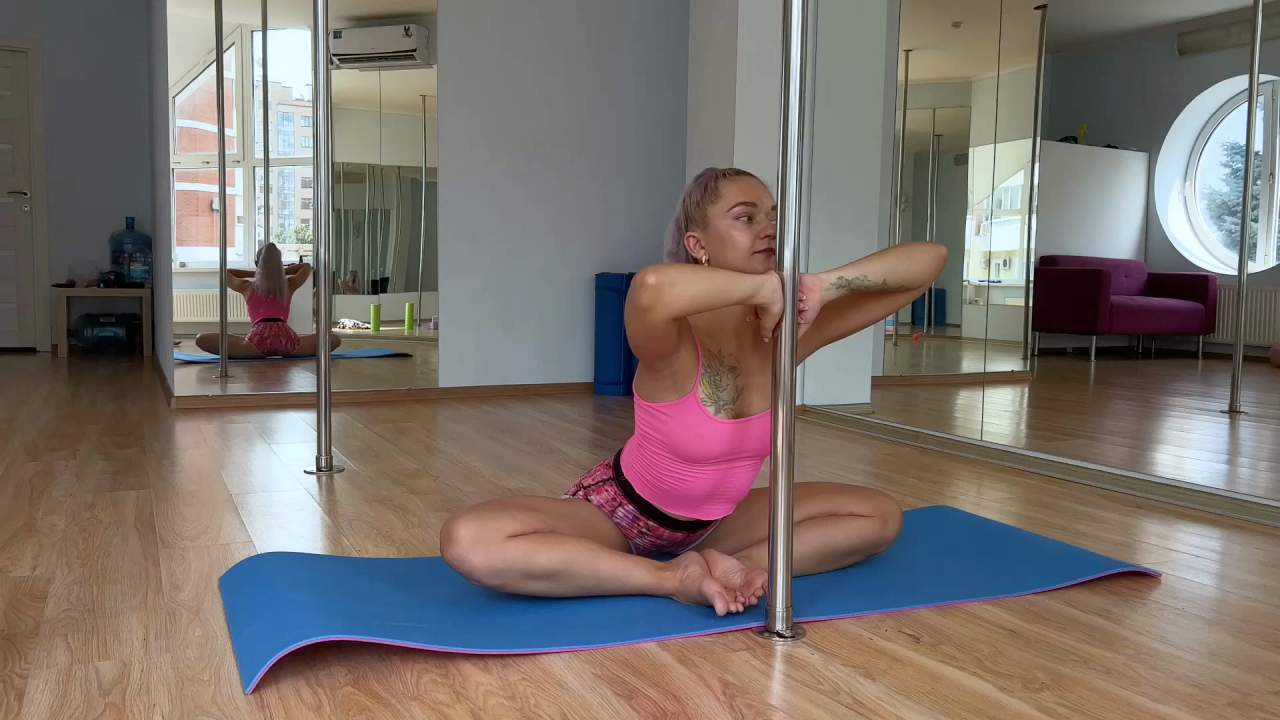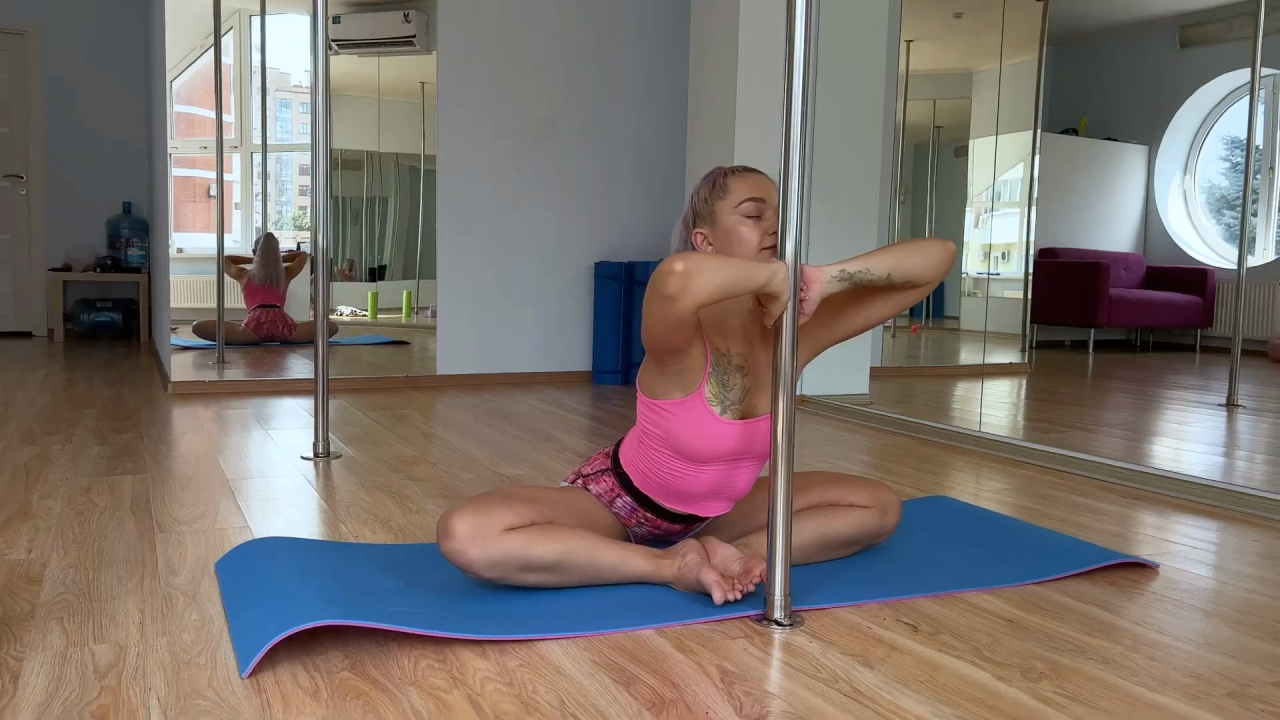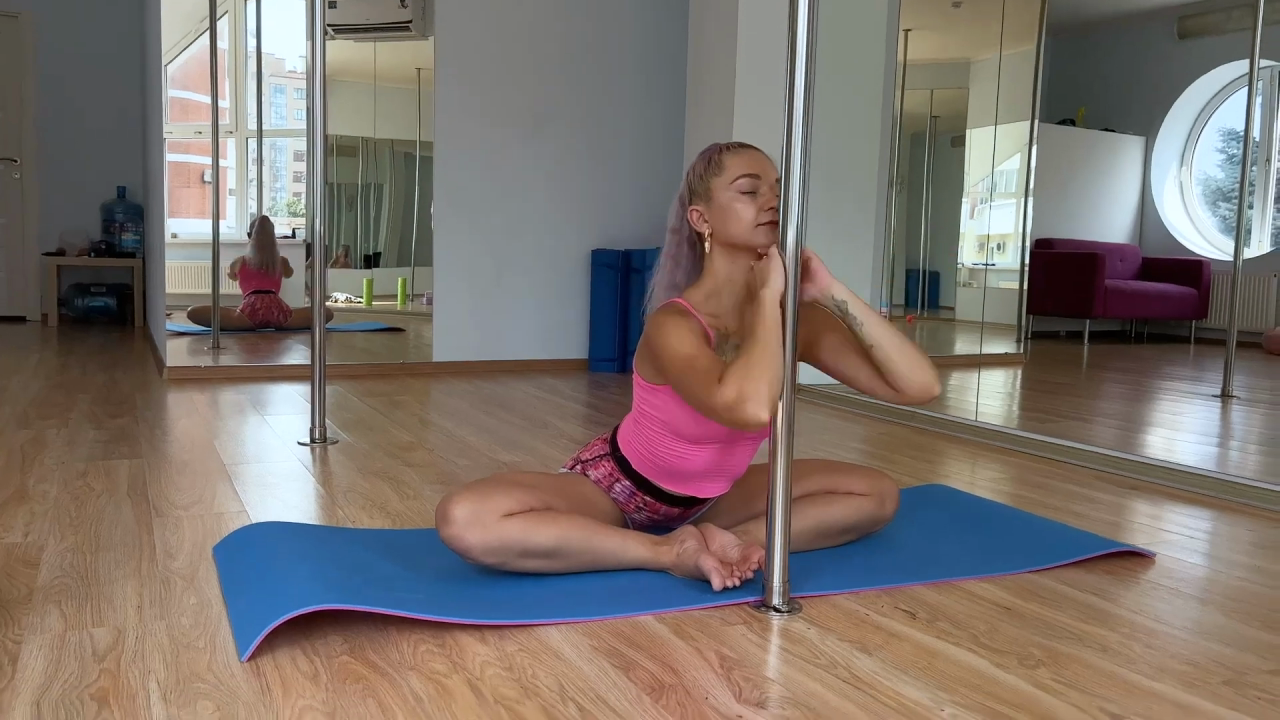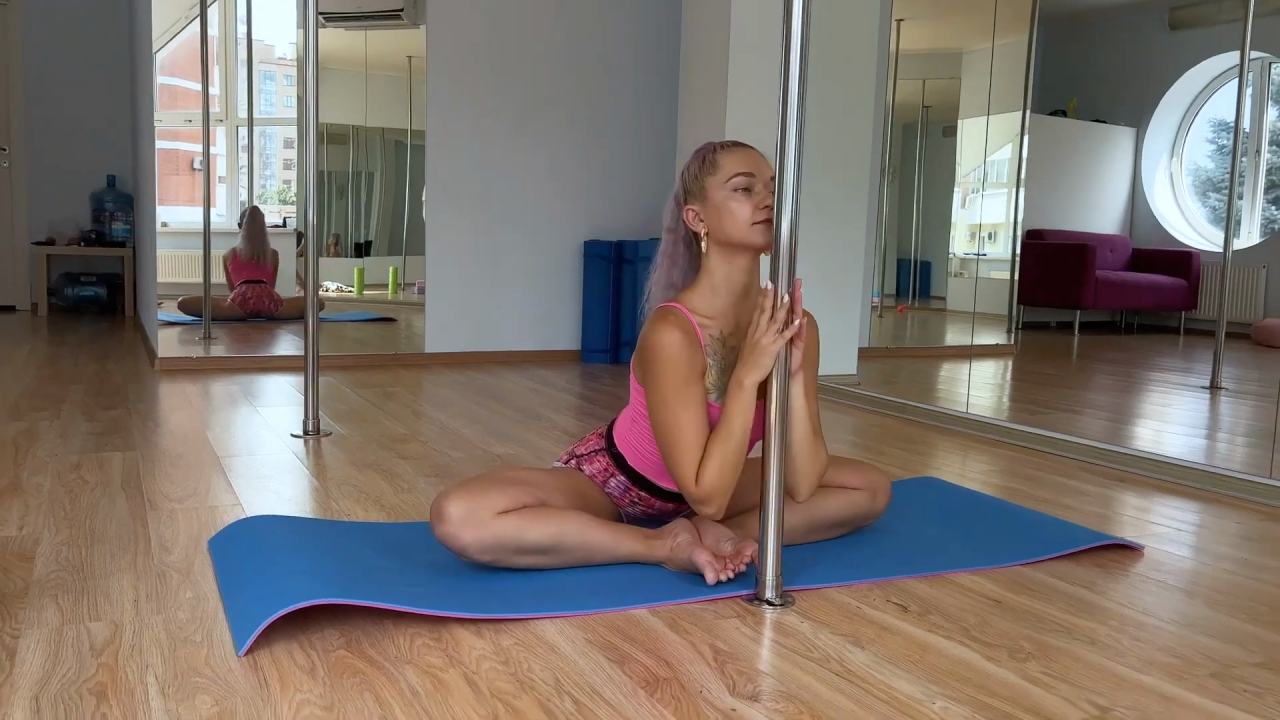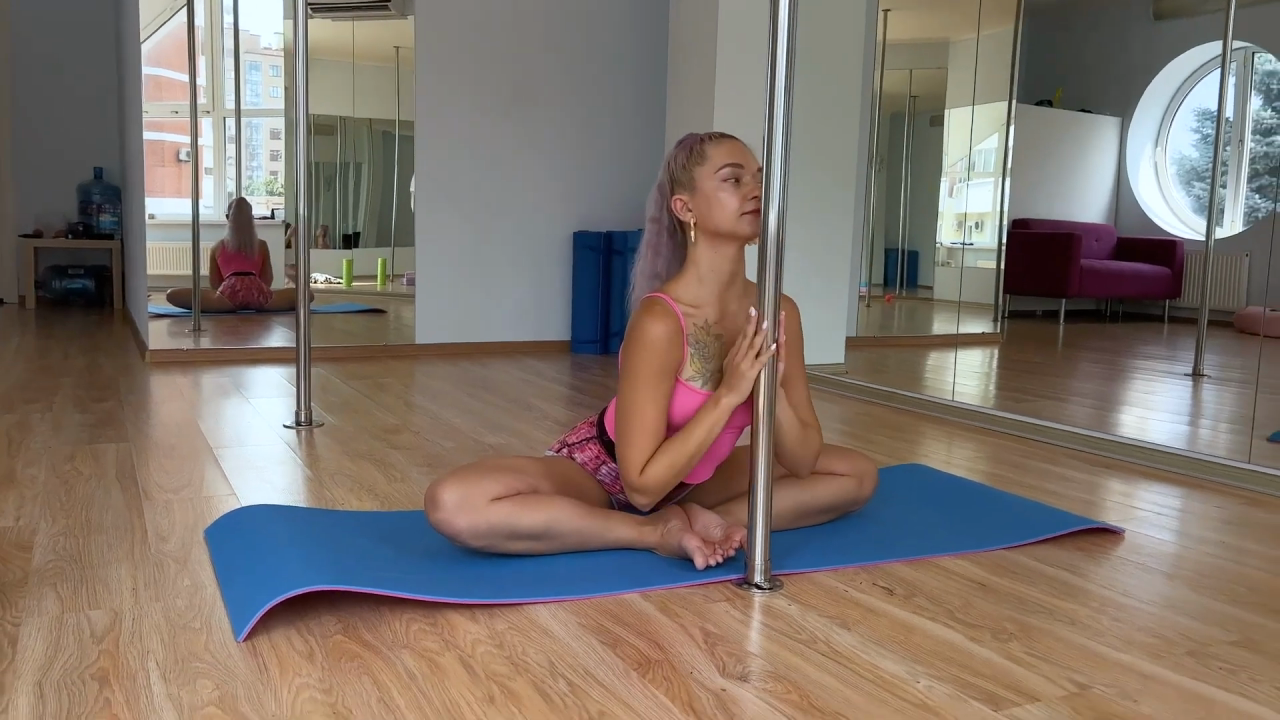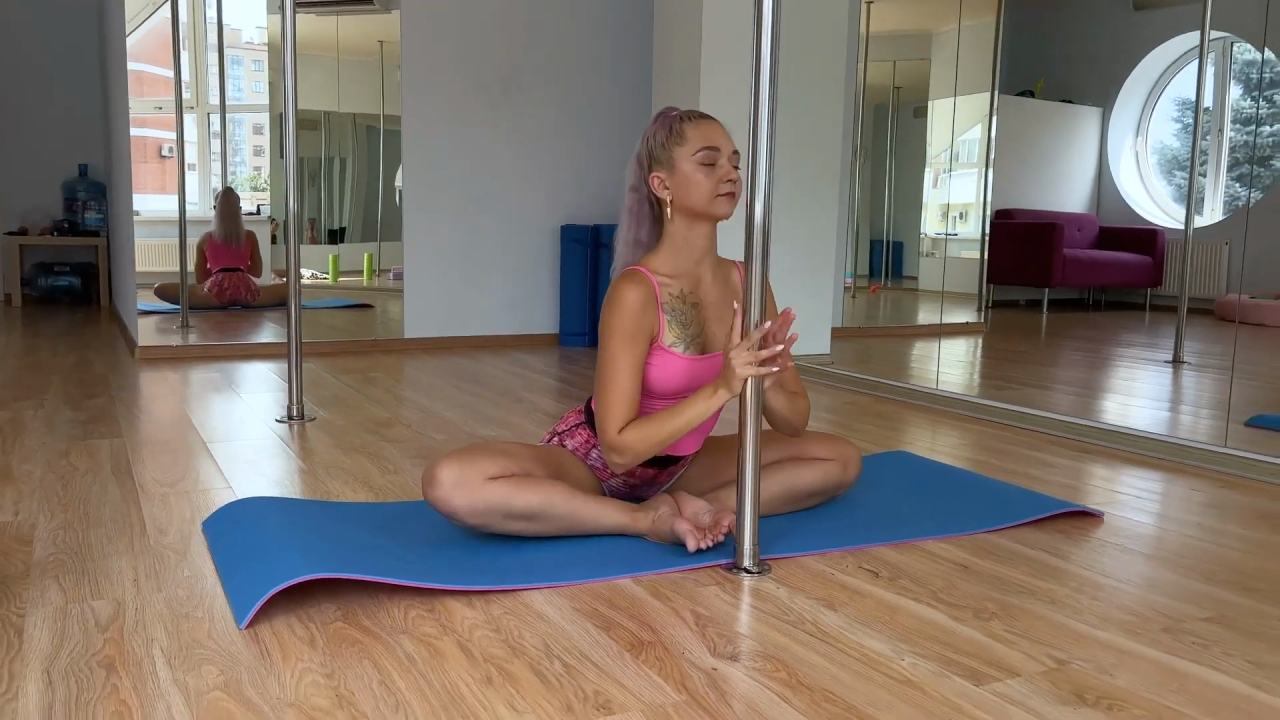
dt=0.4s
person 1, frame 1
left shoulder: (791, 332)
right shoulder: (673, 343)
left elbow: (930, 260)
right elbow: (652, 286)
left wrist: (826, 282)
right wrist: (764, 285)
left hip: (712, 522)
right hip: (619, 514)
left knee: (880, 516)
right knee: (468, 541)
left ankle: (720, 567)
right ankle: (675, 579)
person 1, frame 2
left shoulder: (797, 331)
right shoulder: (679, 341)
left elbow: (940, 256)
right elbow: (677, 275)
left wrist: (825, 276)
right wrist: (774, 274)
left hip: (708, 515)
right hip: (616, 504)
left knee: (878, 505)
right knee: (465, 536)
left ankle: (718, 556)
right ankle: (672, 567)
person 1, frame 3
left shoulder: (798, 321)
right shoulder: (672, 327)
left elbow: (922, 386)
right elbow: (752, 409)
left wrist: (834, 293)
right wrist: (768, 295)
left hip: (709, 499)
right hip: (614, 492)
left knee: (877, 494)
right knee: (462, 519)
left ankle: (709, 540)
right ankle: (668, 552)
person 1, frame 4
left shoulder: (794, 327)
right shoulder: (672, 333)
left elbow: (801, 486)
right elbow: (709, 498)
left wrist: (790, 376)
right wrist: (749, 375)
left hip: (698, 490)
right hip: (610, 485)
left knee: (870, 488)
right knee: (458, 517)
left ankle: (712, 538)
right ankle: (667, 547)
person 1, frame 5
left shoulder: (779, 314)
right shoulder: (659, 322)
left elbow: (804, 460)
right elbow: (643, 485)
left wrist: (770, 391)
right wrist: (730, 395)
left hip: (688, 480)
right hip: (600, 473)
left knee: (857, 475)
right knee: (451, 505)
left ankle: (709, 522)
right ankle: (659, 533)
person 1, frame 6
left shoulder: (748, 284)
right shoulder: (635, 292)
left elbow: (796, 420)
right elbow: (619, 447)
left wrist: (763, 382)
right wrist: (721, 388)
left hip: (678, 466)
right hip: (591, 462)
left knee: (841, 459)
right knee: (450, 485)
right ankle: (647, 521)
